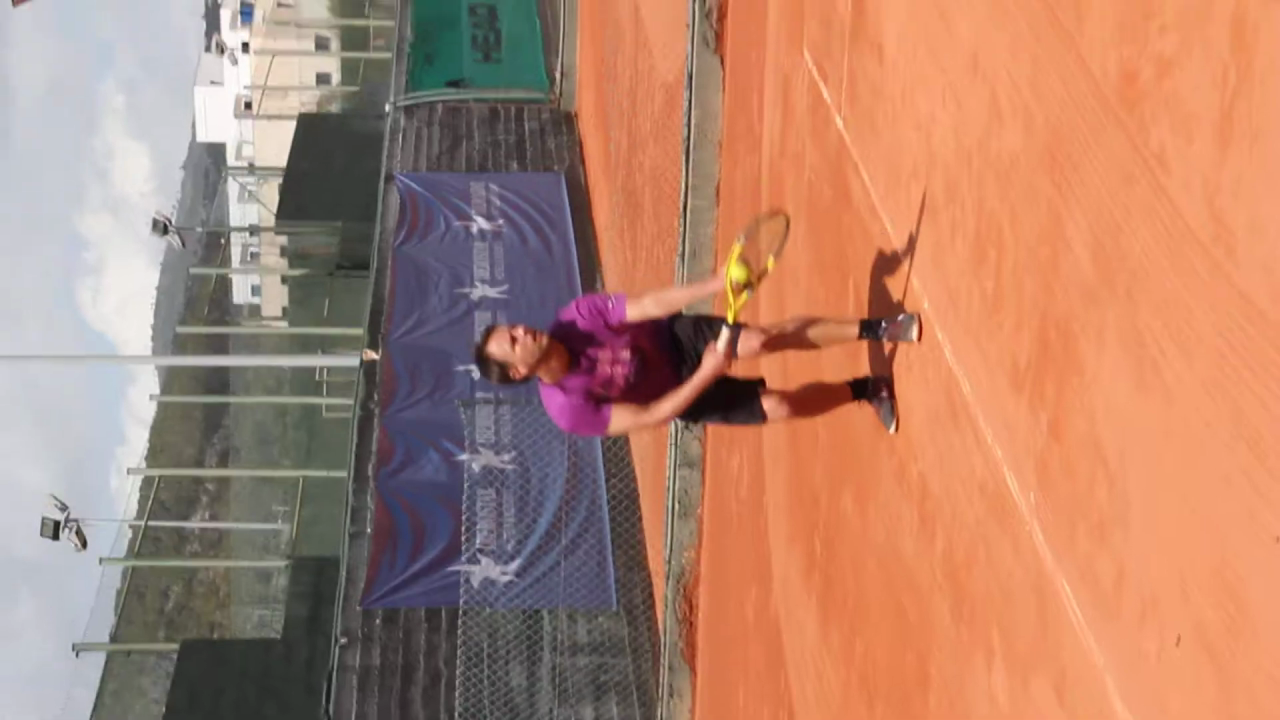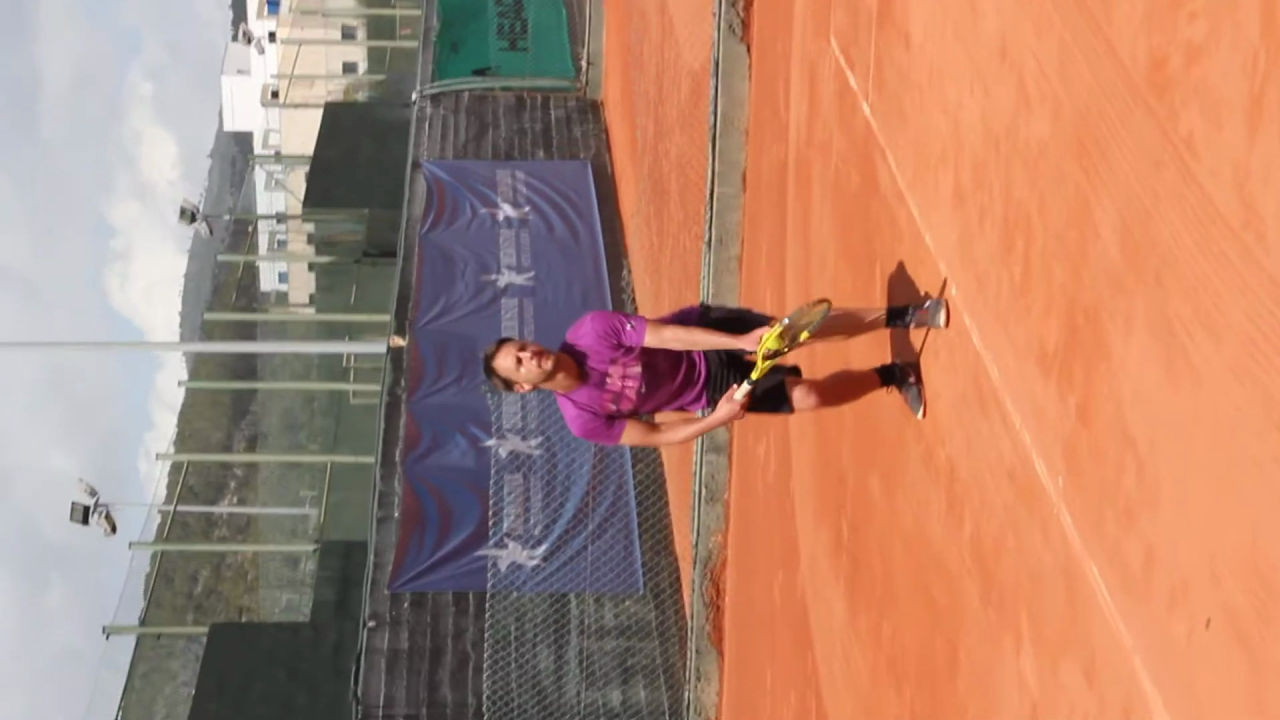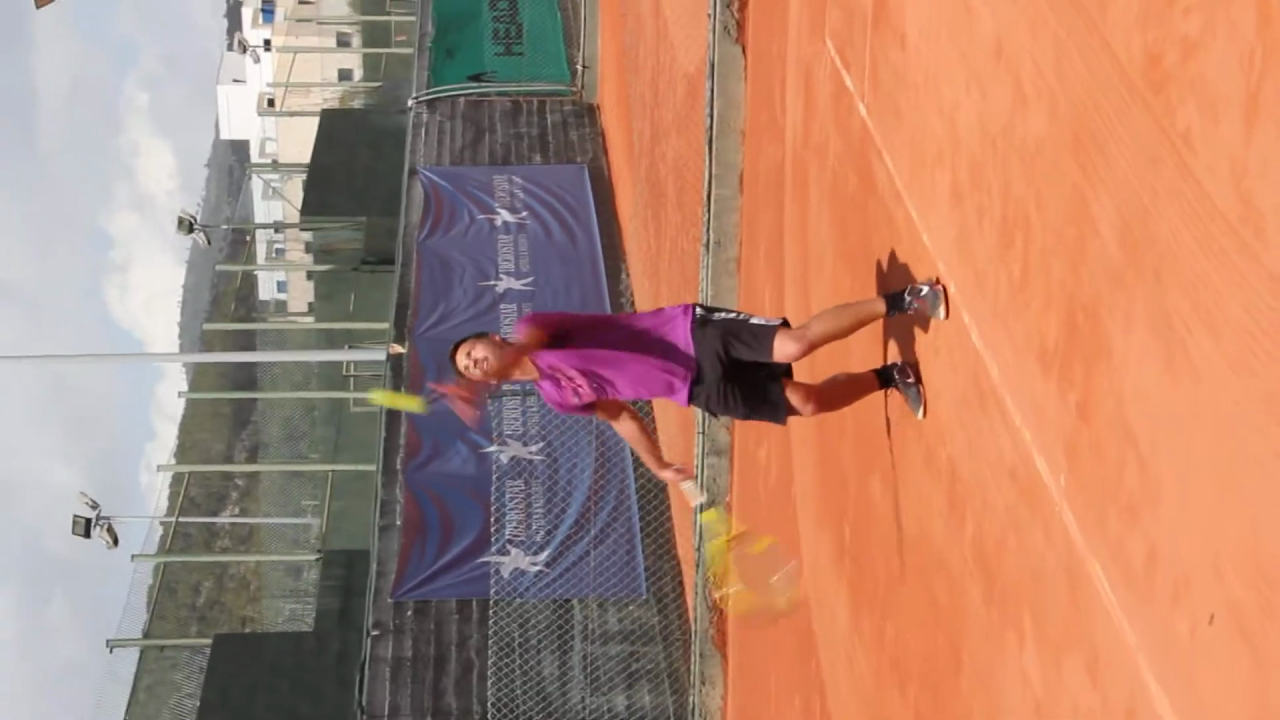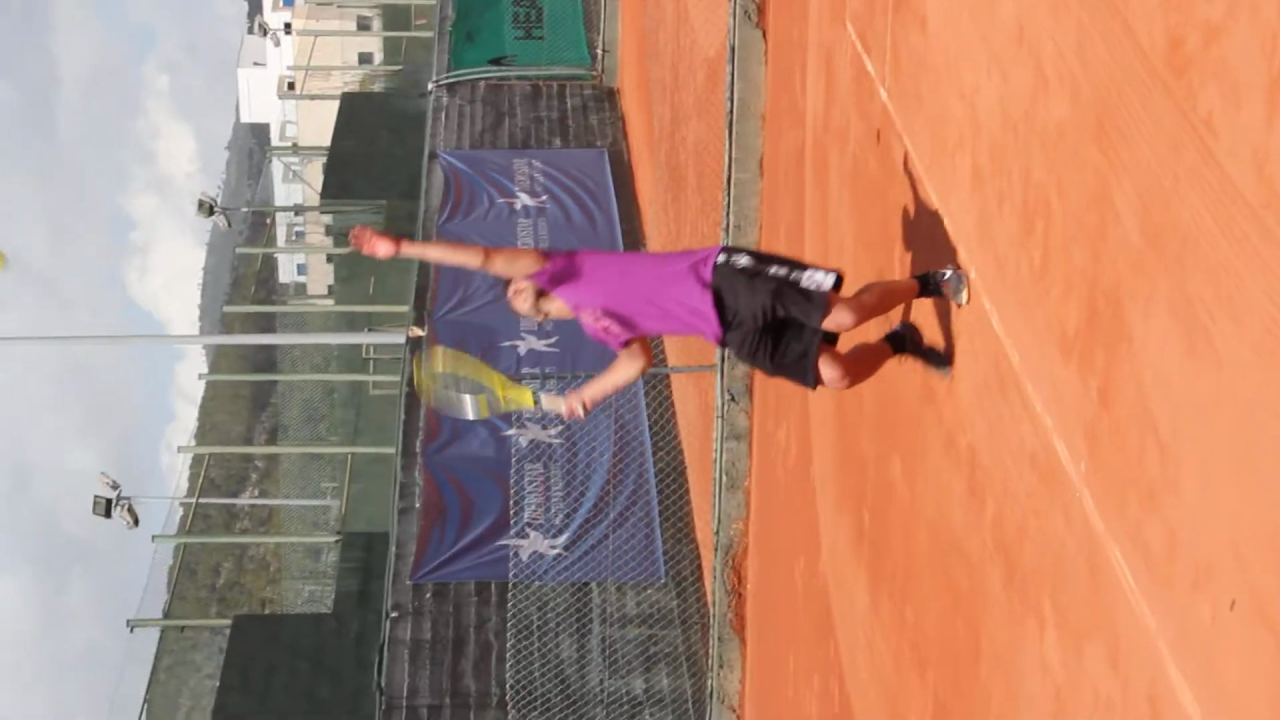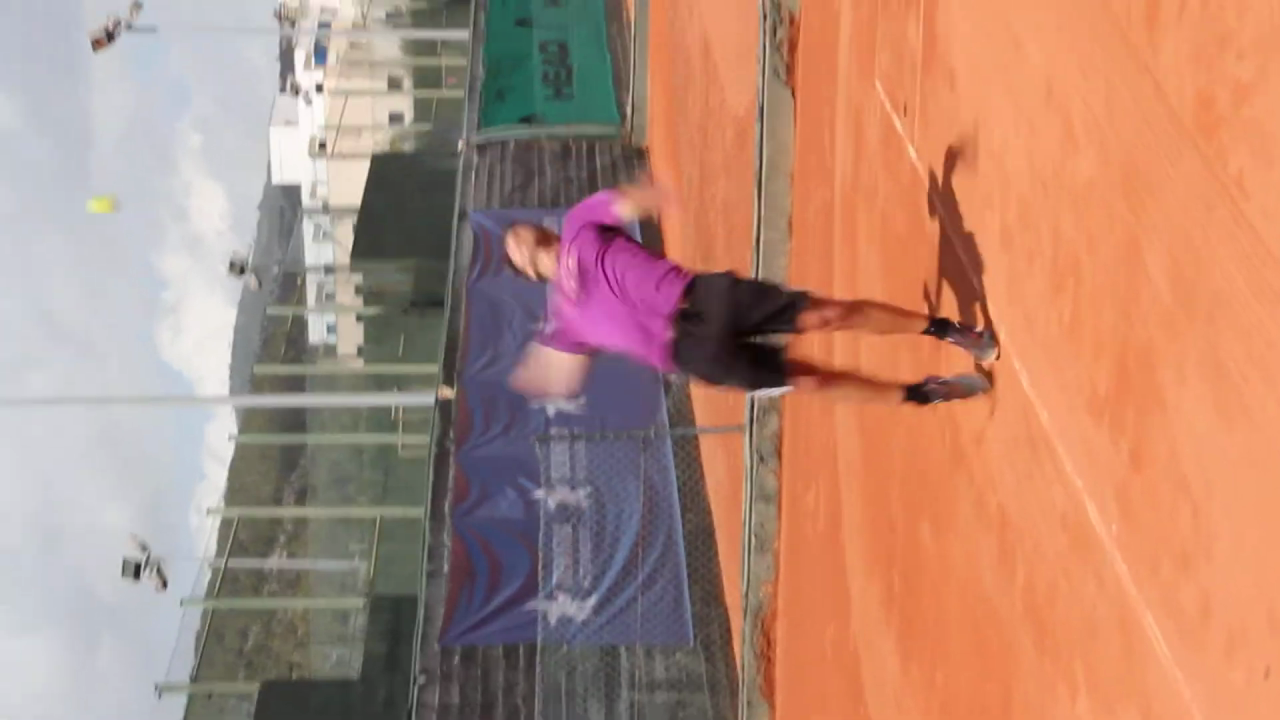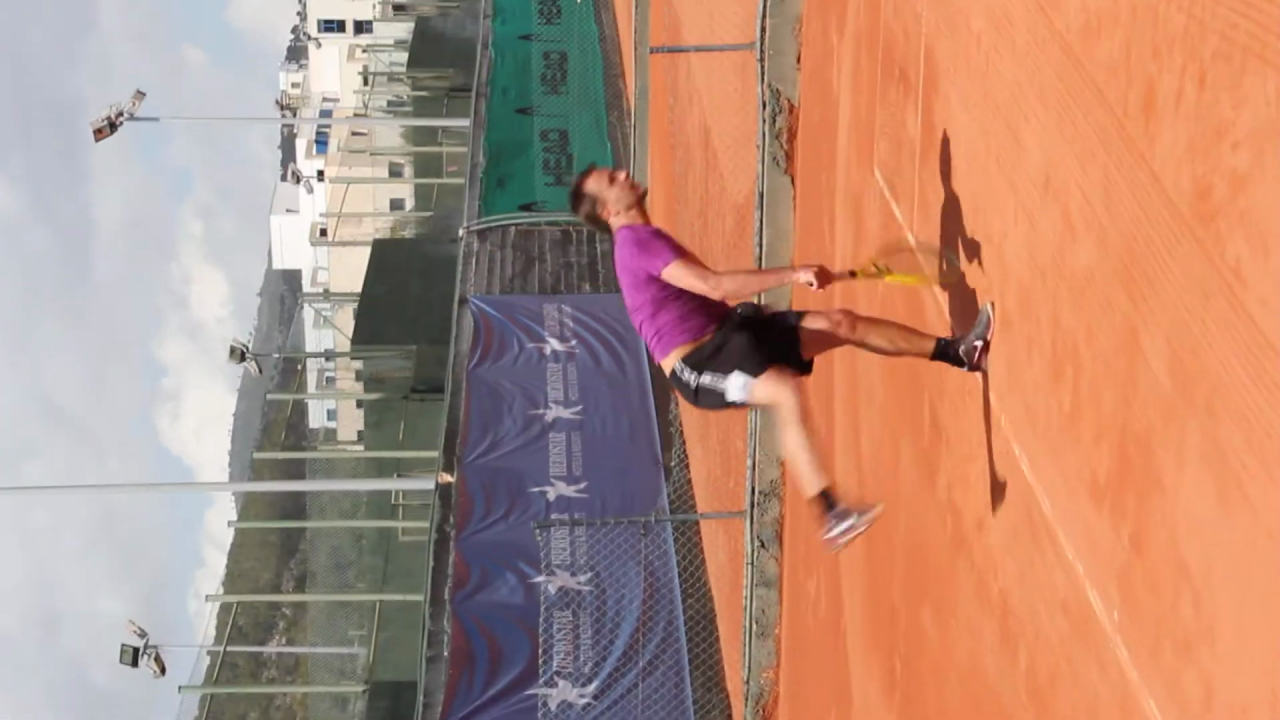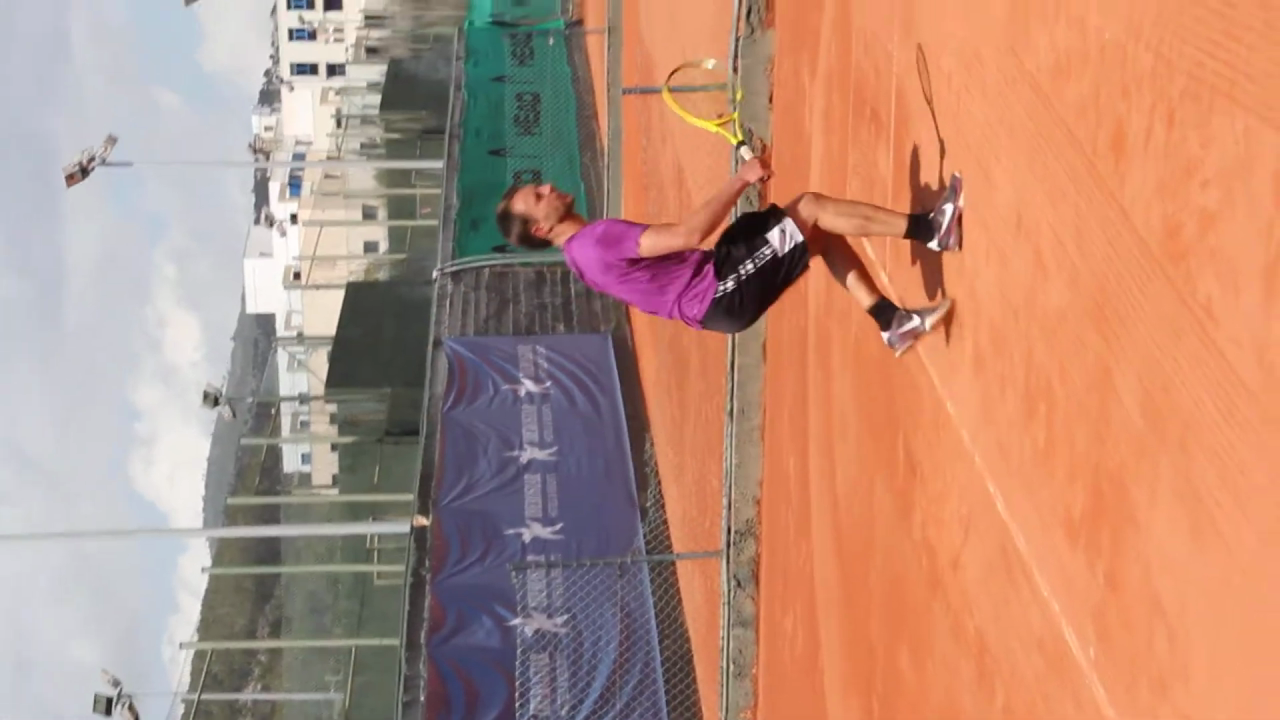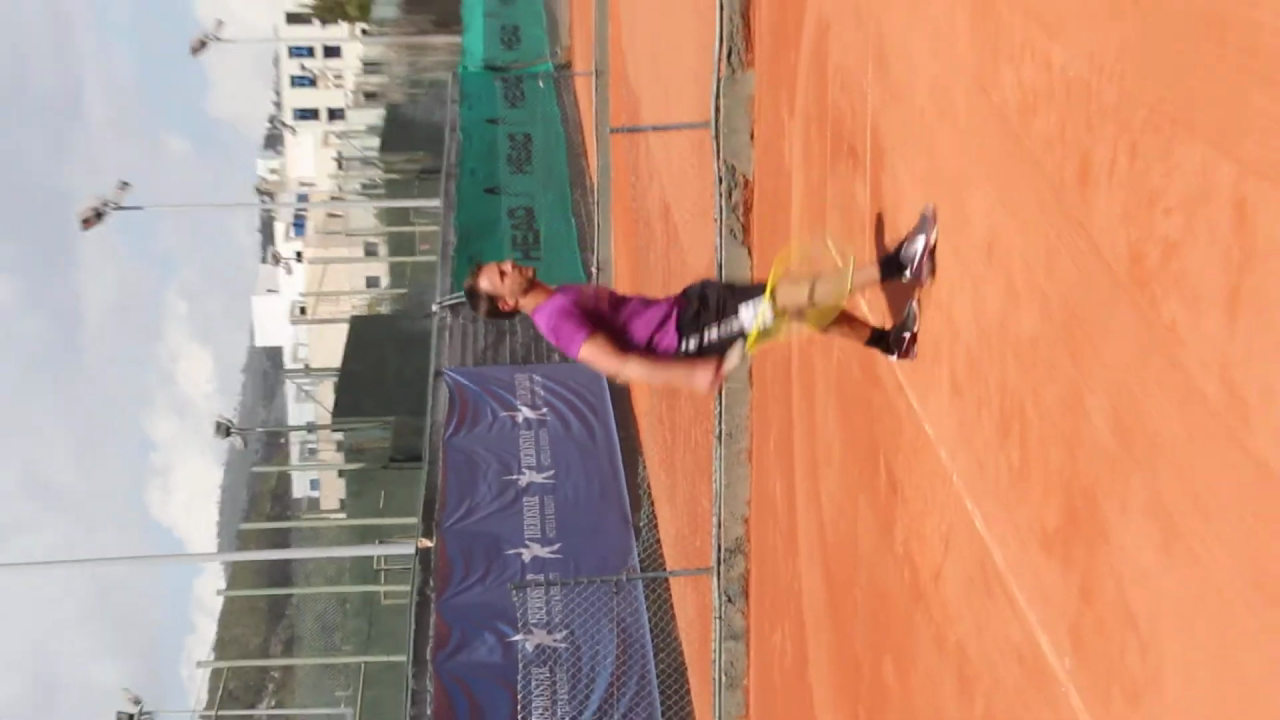
dt=0.4s
person 1, frame 1
left shoulder: (578, 316)
right shoulder: (567, 410)
left elbow: (653, 304)
right elbow: (650, 417)
left wrist: (720, 282)
right wrist: (706, 375)
left hip: (678, 337)
right hip: (684, 397)
left knee: (758, 340)
right knee: (780, 407)
left ankle: (874, 329)
right ankle: (865, 388)
person 1, frame 2
left shoulder: (592, 330)
right shoulder: (582, 419)
left elbow: (672, 334)
right elbow: (653, 435)
left wrist: (744, 342)
right wrist: (714, 419)
left hip: (705, 329)
right hip: (710, 389)
right knee: (809, 397)
left ankle: (904, 315)
right ankle: (892, 375)
person 1, frame 3
left shoulder: (534, 333)
right shoulder: (557, 398)
left elbow: (523, 344)
right elbow: (624, 417)
left wrist: (480, 368)
right wrist: (661, 466)
left hip: (692, 333)
right hip: (699, 389)
left knee: (791, 342)
right knee: (803, 401)
left ankle: (902, 301)
right ankle: (893, 376)
person 1, frame 4
left shoulder: (558, 271)
right shoulder: (597, 328)
left elbow: (489, 258)
right elbow: (639, 361)
left wrist: (405, 248)
right wrist: (582, 396)
left hip: (722, 278)
right hip: (737, 336)
left knee: (846, 313)
right knee: (832, 373)
left ankle: (931, 281)
right ankle: (900, 346)
person 1, frame 5
left shoulder: (583, 222)
right shoulder: (564, 316)
left elbow: (630, 201)
right elbow: (561, 375)
left hip: (694, 304)
right hip: (695, 351)
left knee: (827, 315)
right knee: (813, 380)
left ankle: (948, 330)
right ankle: (922, 393)
person 1, frame 6
left shoulder: (649, 242)
right shoulder: (638, 238)
right elbow: (717, 287)
right wrist: (792, 275)
left hip: (724, 330)
right hip: (696, 369)
left knee: (840, 323)
right knee: (785, 390)
left ankle: (956, 350)
right ankle: (829, 510)
person 1, frame 7
left shoulder: (586, 251)
right shoulder: (597, 239)
right elbow: (689, 233)
right wrist: (739, 179)
left hip: (716, 297)
right hip: (723, 294)
left knee: (821, 233)
right knee: (811, 206)
left ankle: (893, 321)
right ankle: (929, 229)
person 1, frame 8
left shoulder: (561, 297)
right shoulder: (556, 323)
right elbow: (617, 365)
right wrist: (690, 374)
left hip: (684, 309)
right hip: (685, 343)
left knee: (800, 297)
right knee: (795, 293)
left ankle: (889, 341)
right ankle: (900, 266)
